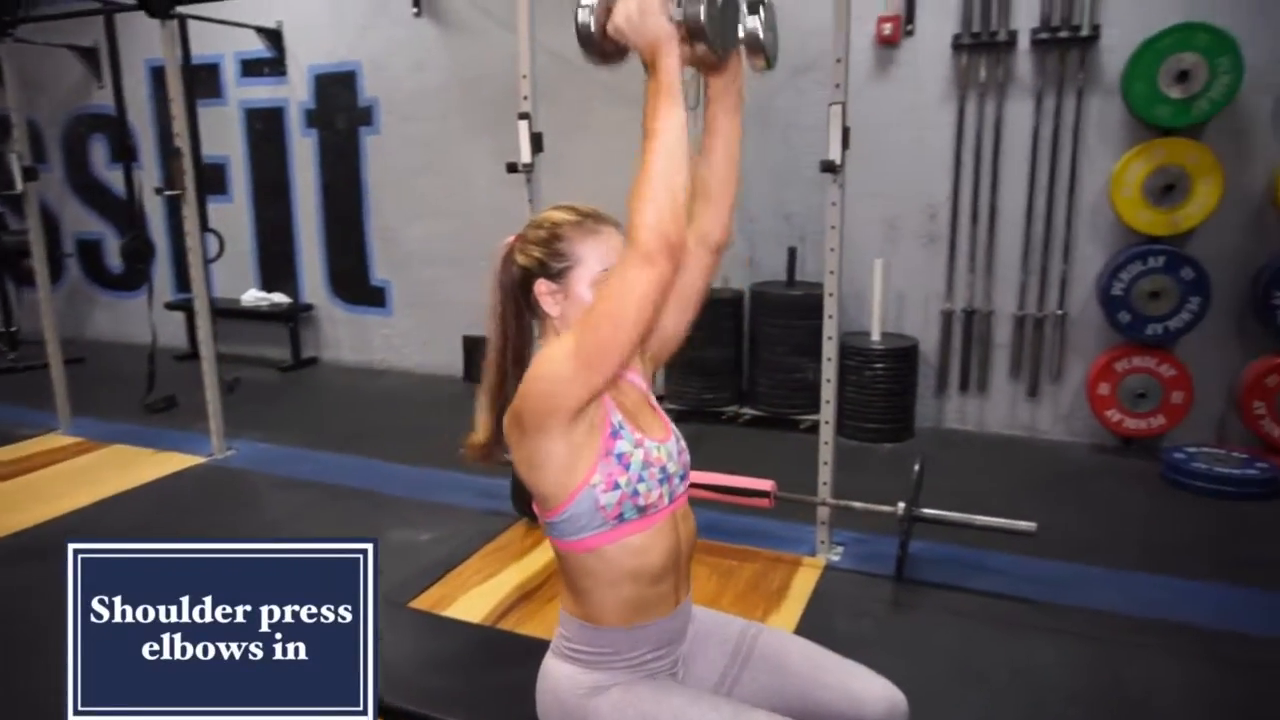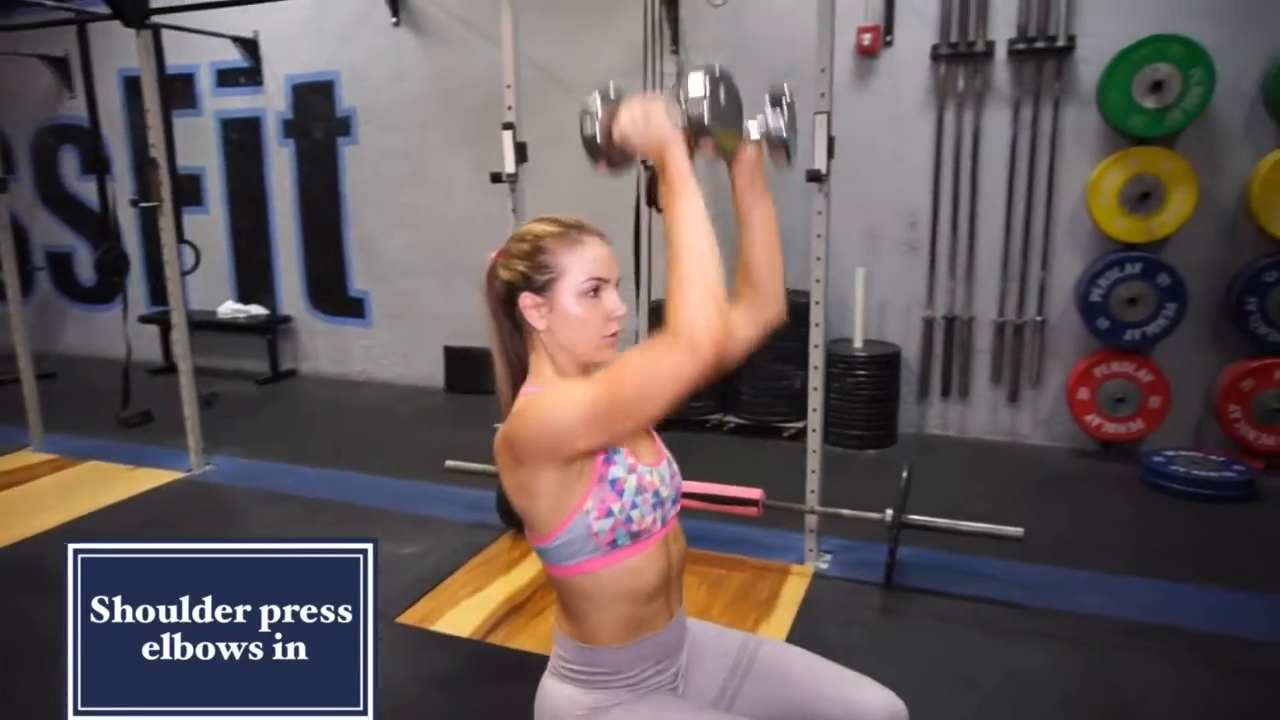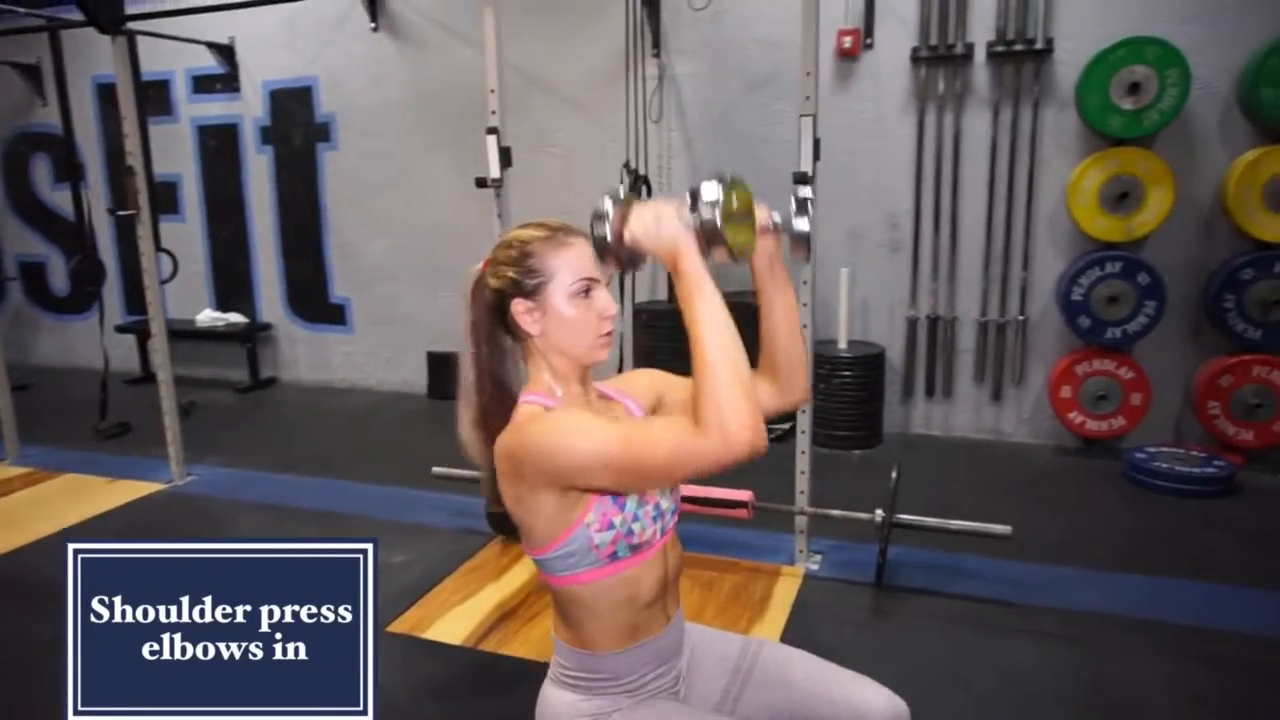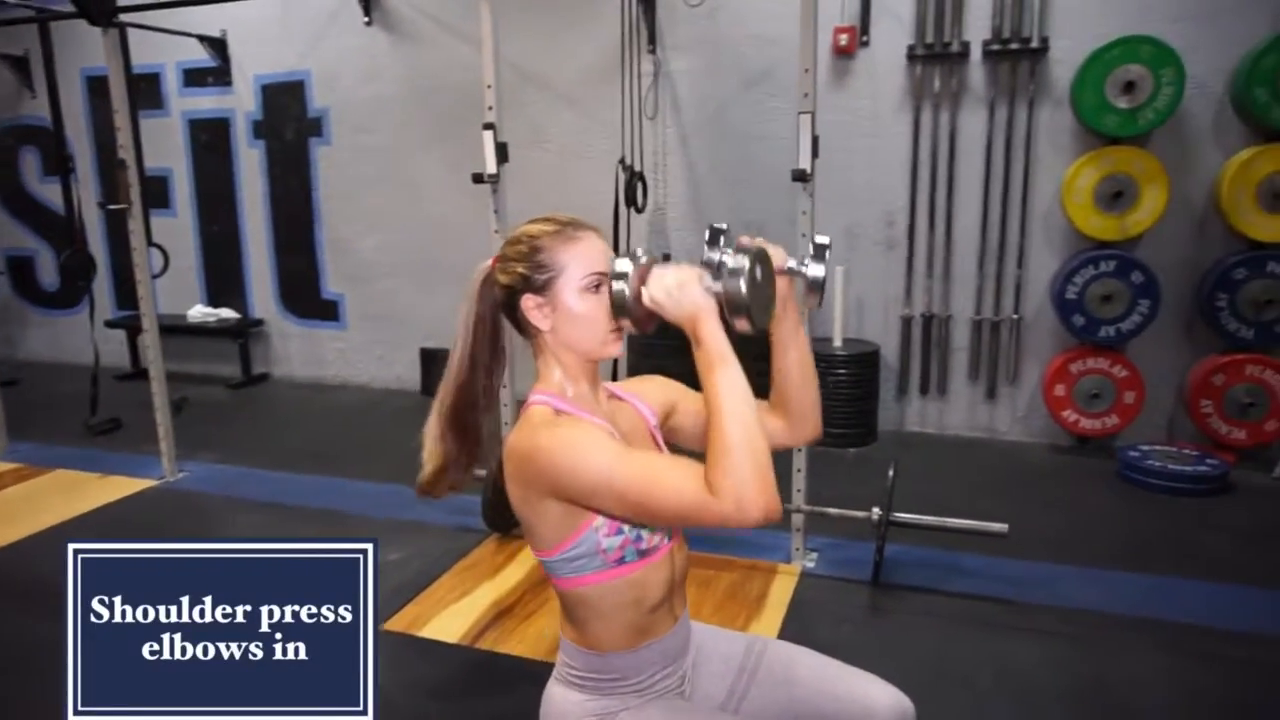
dt=0.2s
person 1, frame 1
left shoulder: (627, 374)
right shoulder: (547, 403)
left elbow: (706, 235)
right elbow: (658, 248)
left wrist: (725, 83)
right wrist: (665, 62)
left hip: (684, 641)
person 1, frame 2
left shoulder: (618, 397)
right shoulder: (538, 426)
left elbow: (758, 311)
right elbow: (701, 341)
left wrist: (747, 169)
right wrist: (672, 159)
left hip: (681, 653)
person 1, frame 3
left shoulder: (630, 394)
right shoulder: (536, 441)
left elbow: (783, 388)
right elbow: (733, 437)
left wrist: (766, 259)
right wrist: (683, 258)
left hip: (681, 656)
person 1, frame 4
left shoulder: (643, 398)
right shoulder: (545, 443)
left elbow: (796, 425)
right elbow: (747, 501)
left wrist: (782, 306)
right wrist: (703, 322)
left hip: (688, 654)
